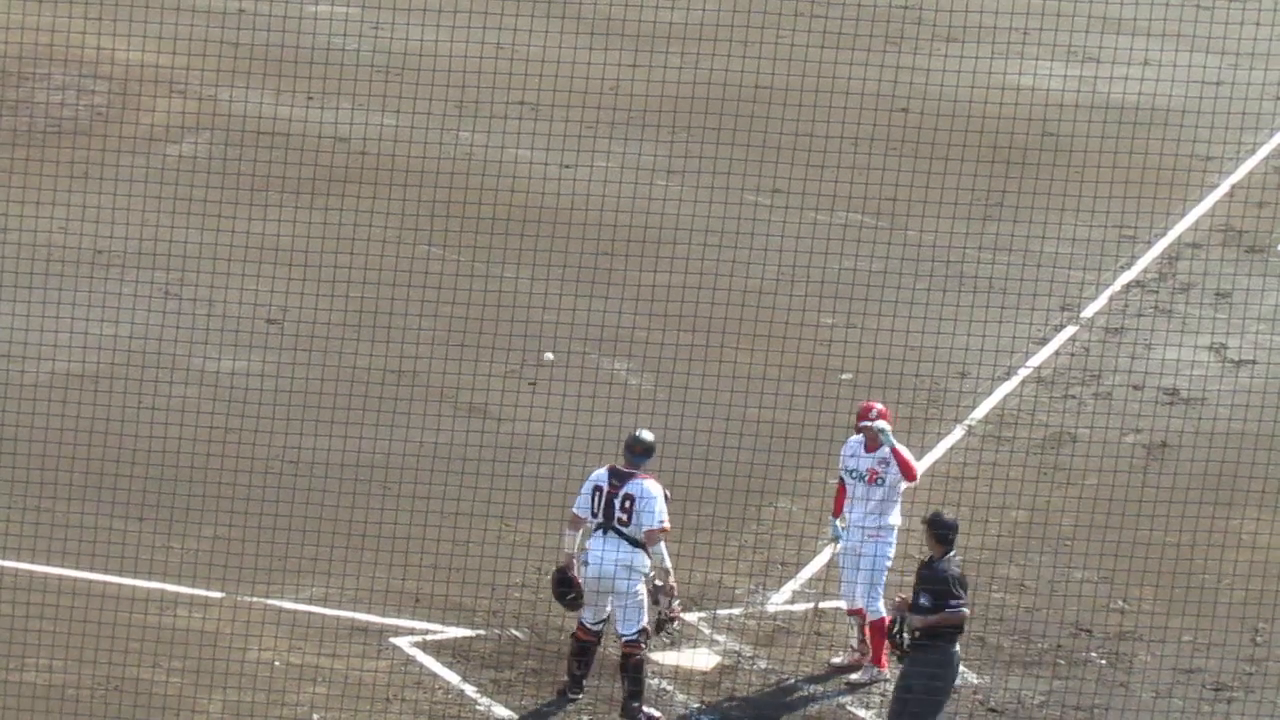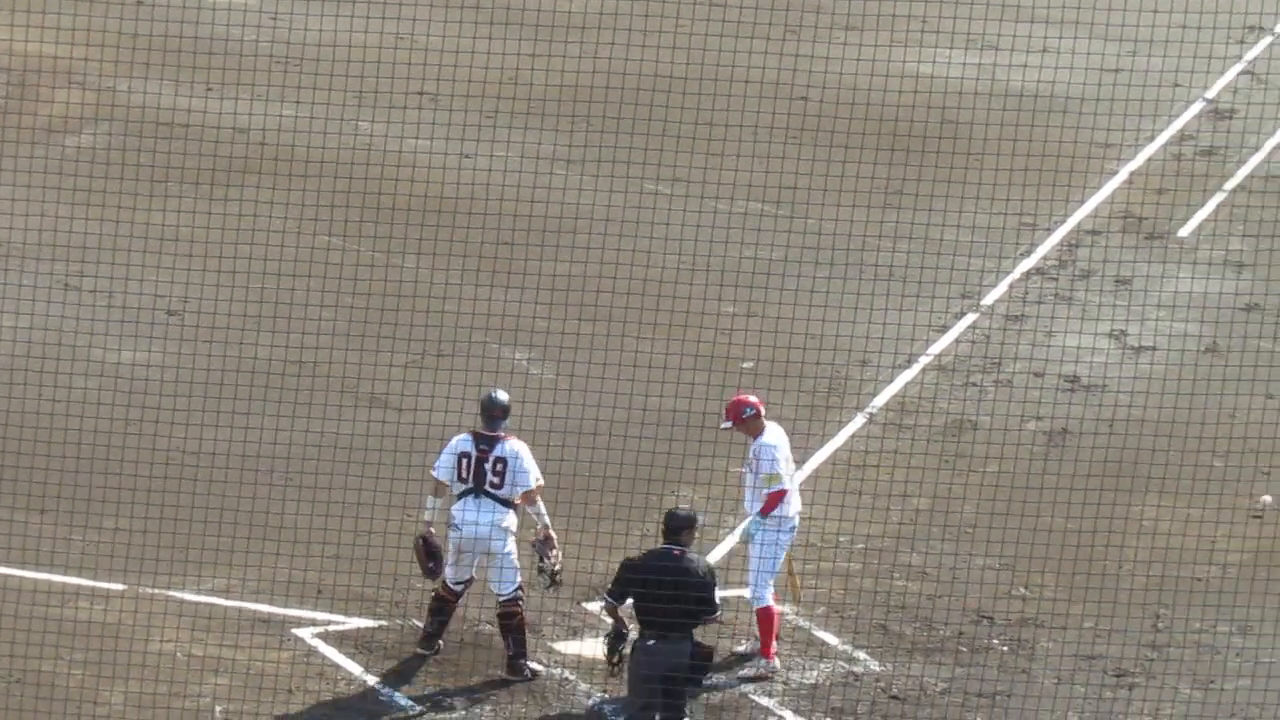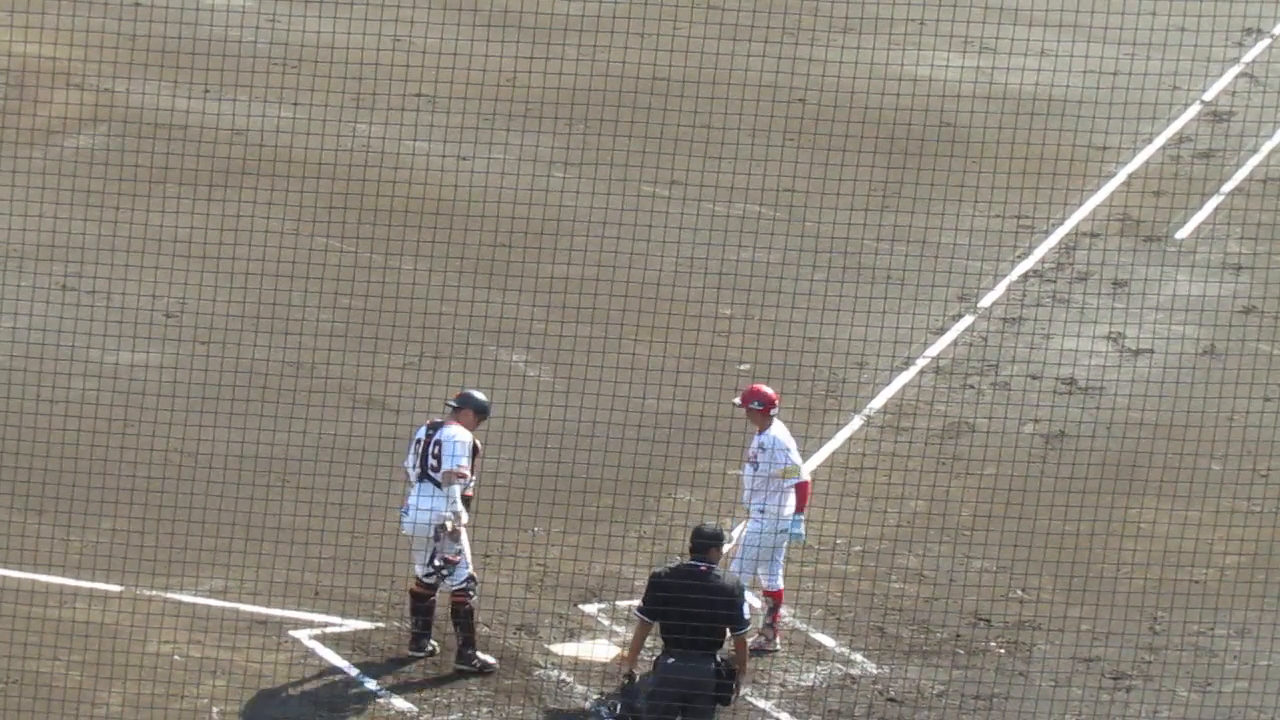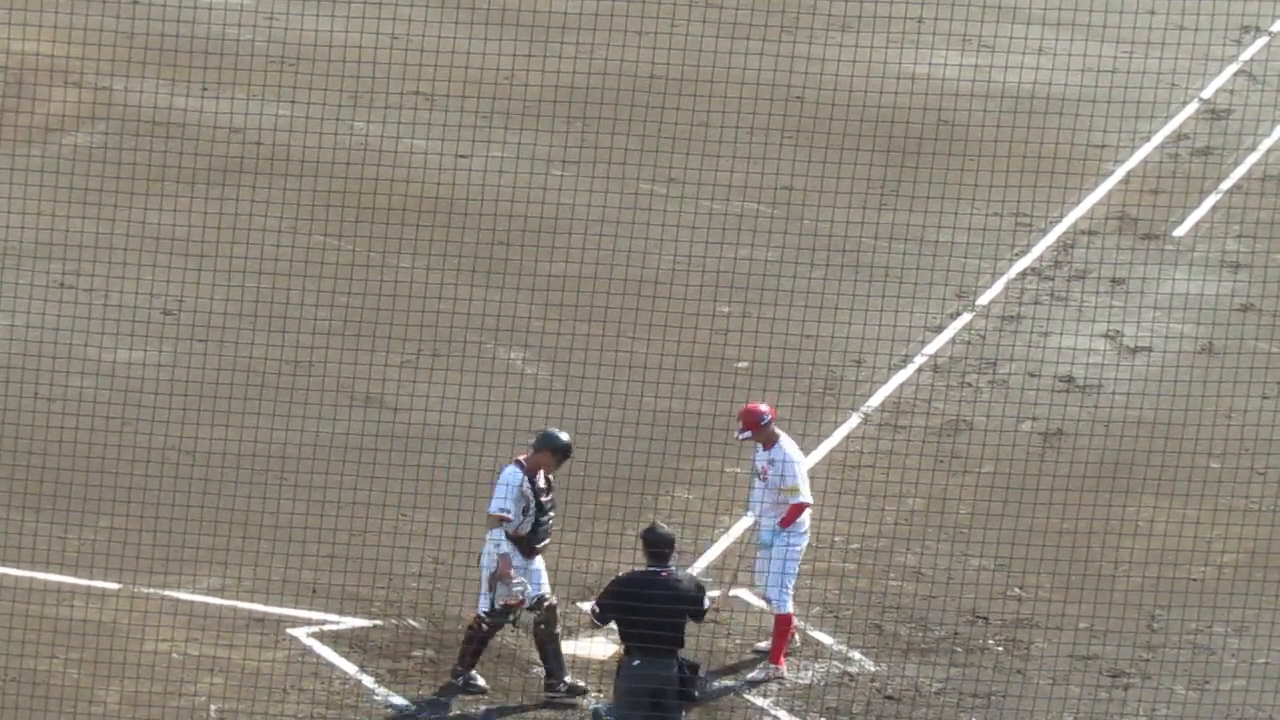
dt=1s
person 1, frame 1
left shoulder: (598, 476)
right shoulder: (650, 489)
left elbow: (576, 519)
right elbow: (653, 537)
left wrist: (569, 554)
right wrist: (667, 574)
left hip: (593, 564)
right hip: (627, 570)
left knee: (589, 624)
right knee: (634, 637)
left ankle: (573, 685)
person 1, frame 2
left shoulder: (459, 443)
right shoulder: (516, 449)
left elbow: (439, 486)
right elbow: (530, 494)
left wrist: (429, 523)
right wrist: (545, 527)
left hip: (462, 528)
right hip: (498, 531)
left knee: (452, 585)
right knee: (509, 597)
left ankle: (429, 640)
right ankle: (517, 664)
person 1, frame 3
left shoulder: (425, 431)
right shoulder: (460, 436)
left elbow: (412, 470)
right elbow: (451, 478)
right wrist: (456, 518)
left hip: (415, 515)
right hip: (443, 518)
left knee: (425, 577)
right knee: (462, 583)
left ankle: (419, 641)
right ankle: (467, 653)
person 1, frame 4
left shoulder: (543, 475)
right shoulder: (513, 475)
right elbow: (496, 520)
right wrist: (504, 561)
left hip: (530, 554)
right hip: (506, 554)
left knee: (546, 610)
right knee: (492, 615)
left ankle: (556, 681)
right ankle: (462, 670)
person 2, frame 1
left shoulder: (895, 452)
right shoulder: (851, 446)
left elbow: (913, 476)
left wrist: (890, 443)
right wrist: (834, 519)
left hip: (879, 536)
right hip: (851, 531)
left knee: (872, 600)
right knee: (850, 596)
left ankle: (878, 665)
right ankle: (859, 650)
person 2, frame 2
left shoulder: (767, 444)
right shoulder: (769, 431)
left elbow: (779, 489)
left wrist: (758, 520)
left hip: (773, 523)
right hip: (770, 521)
left knee: (760, 587)
right knee: (762, 582)
left ankle: (767, 659)
right ankle: (764, 641)
person 2, frame 3
left shoulder: (776, 439)
right shoulder: (766, 432)
left elbow: (802, 480)
left wrist: (798, 519)
right wrist: (753, 499)
left hip: (768, 517)
right hip: (768, 514)
left knee: (739, 574)
right knee: (770, 575)
right ankle: (769, 635)
person 2, frame 4
left shoulder: (788, 456)
right shoulder: (763, 446)
left elbow: (802, 502)
left wrist: (776, 530)
right wrist: (757, 510)
left hip: (787, 532)
right hip: (768, 528)
left knee: (778, 593)
right knee: (766, 584)
left ankle: (776, 664)
right ankle: (788, 636)
person 3, frame 1
left shoulder: (946, 573)
right shoulder: (930, 566)
left elbow: (961, 614)
left wrist: (924, 621)
right wrist: (909, 607)
left hip: (940, 656)
right hip: (921, 652)
person 3, frame 2
left shoulder: (637, 563)
right shoulder: (702, 569)
left elbow: (610, 604)
right elbow: (712, 616)
left wrist: (619, 622)
left hip: (649, 647)
right hip: (684, 649)
person 3, frame 3
left shoulder: (663, 578)
right shoulder: (731, 586)
left elbow: (645, 624)
right elbow: (739, 637)
left wrist: (630, 660)
right wrist: (741, 672)
left hip: (671, 665)
right hip: (706, 669)
person 3, frame 4
left shoulder: (624, 584)
right shoulder: (689, 585)
left elbow: (596, 621)
right elbow: (701, 615)
left hip: (635, 667)
right hip: (670, 668)
